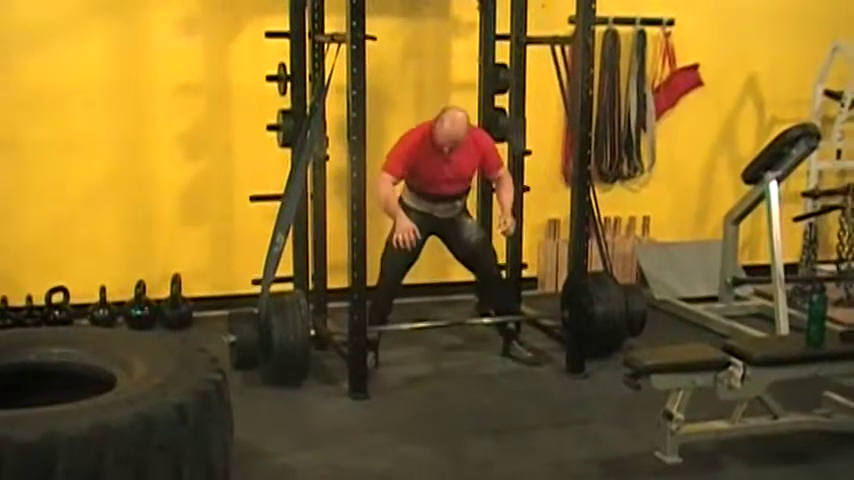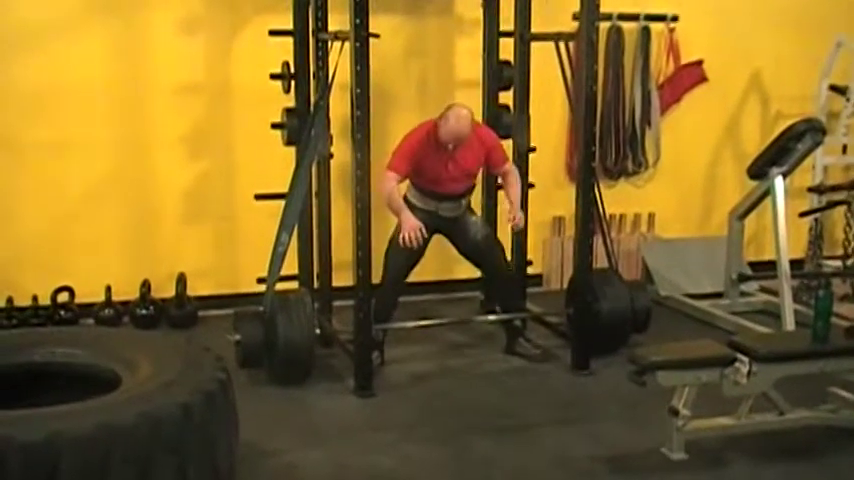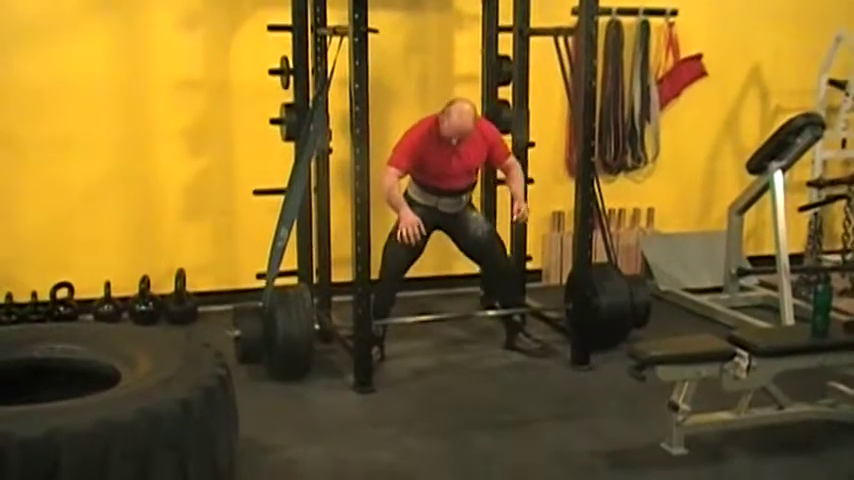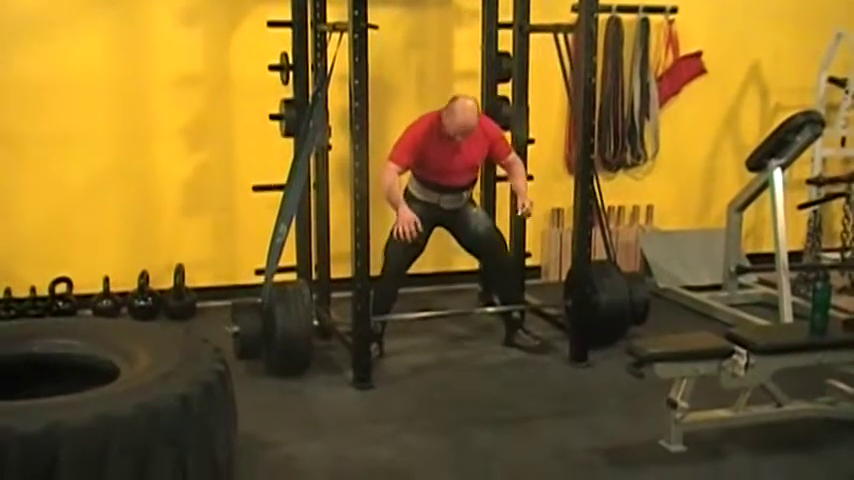
dt=0.1s
person 1, frame 1
left shoulder: (481, 141)
right shoulder: (413, 141)
left elbow: (502, 177)
right elbow: (384, 183)
left wrist: (506, 211)
right wrist: (399, 219)
left hip: (455, 213)
right hip: (415, 212)
left knee: (489, 268)
right knee: (391, 273)
left ankle: (511, 338)
right ankle: (370, 343)
person 1, frame 2
left shoulder: (484, 138)
right shoulder: (417, 139)
left elbow: (508, 171)
right elbow: (388, 182)
left wrist: (515, 205)
right wrist: (405, 216)
left hip: (459, 211)
right hip: (420, 210)
left knee: (498, 264)
right knee: (394, 270)
left ankle: (516, 335)
right ankle: (376, 342)
person 1, frame 3
left shoulder: (487, 133)
right shoulder: (419, 135)
left elbow: (511, 165)
right elbow: (389, 177)
left wrist: (519, 198)
right wrist: (404, 212)
left hip: (460, 207)
right hip: (420, 206)
left knee: (498, 260)
right knee: (393, 265)
left ankle: (516, 331)
right ankle: (375, 337)
person 1, frame 4
left shoulder: (488, 129)
right shoulder: (421, 131)
left elbow: (512, 162)
right elbow: (389, 172)
left wrist: (522, 194)
right wrist: (402, 209)
left hip: (461, 204)
right hip: (421, 203)
left knee: (500, 256)
right knee: (395, 262)
left ankle: (515, 328)
right ankle: (374, 334)
